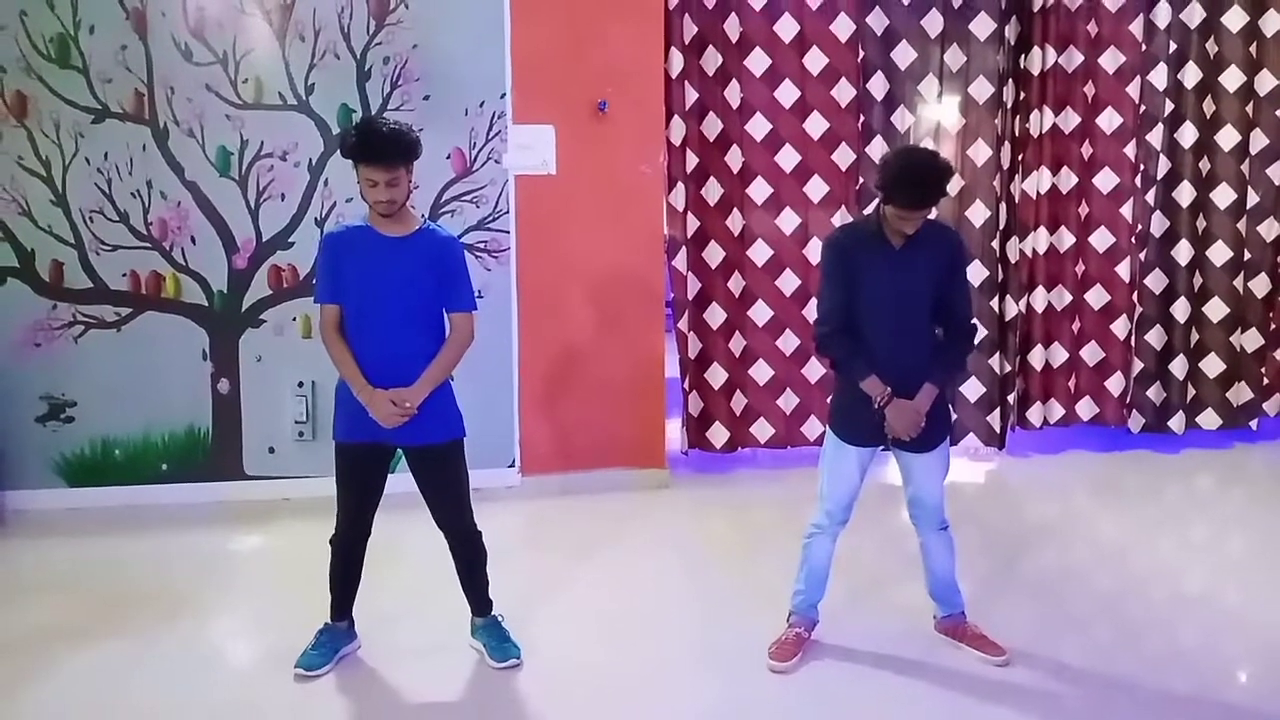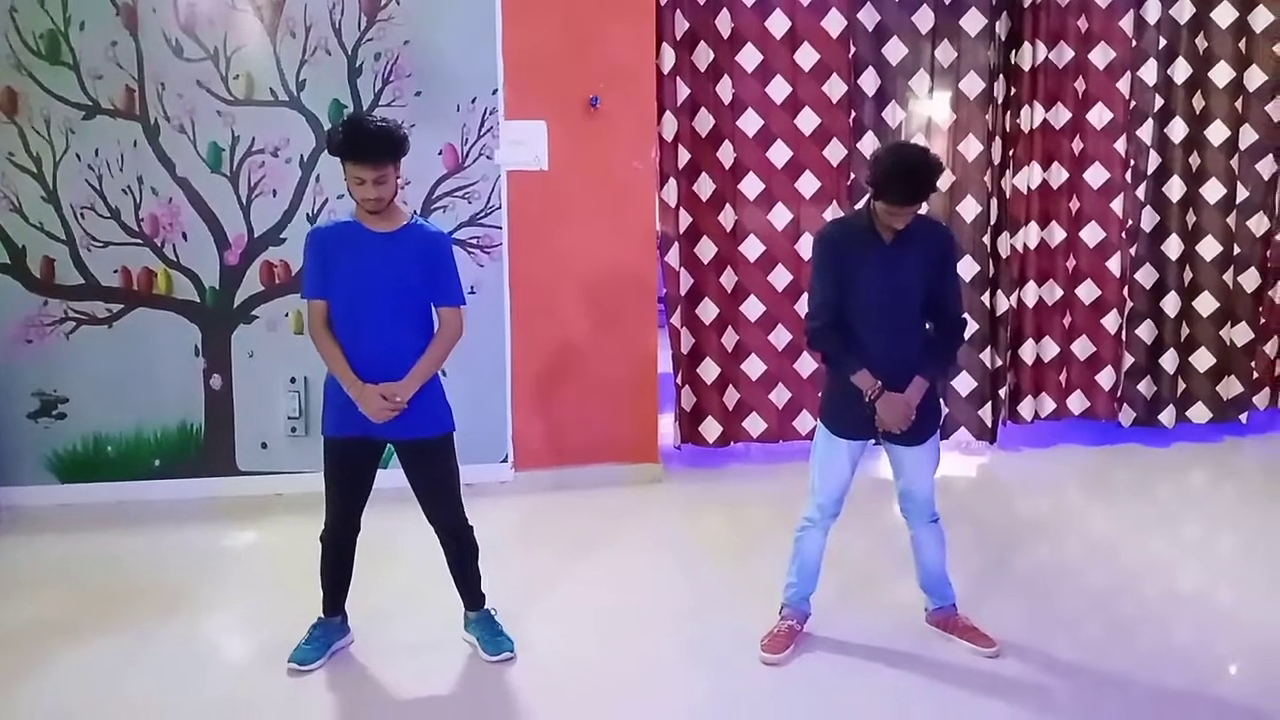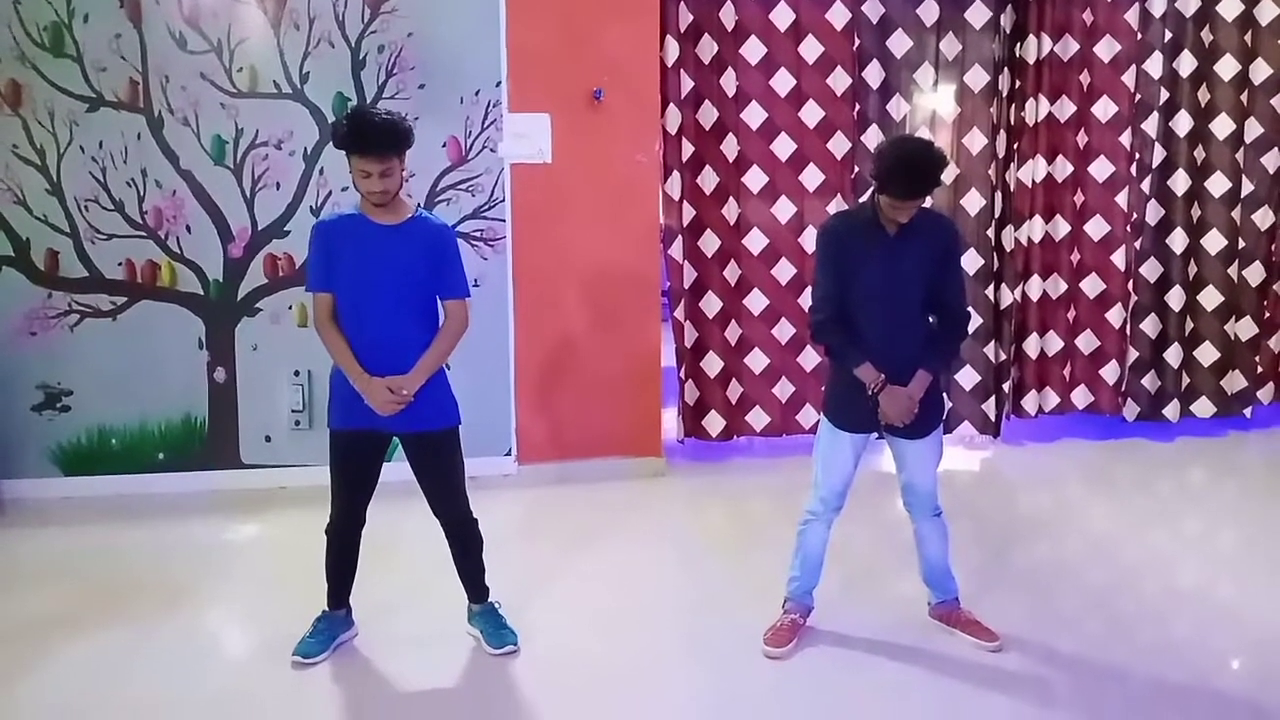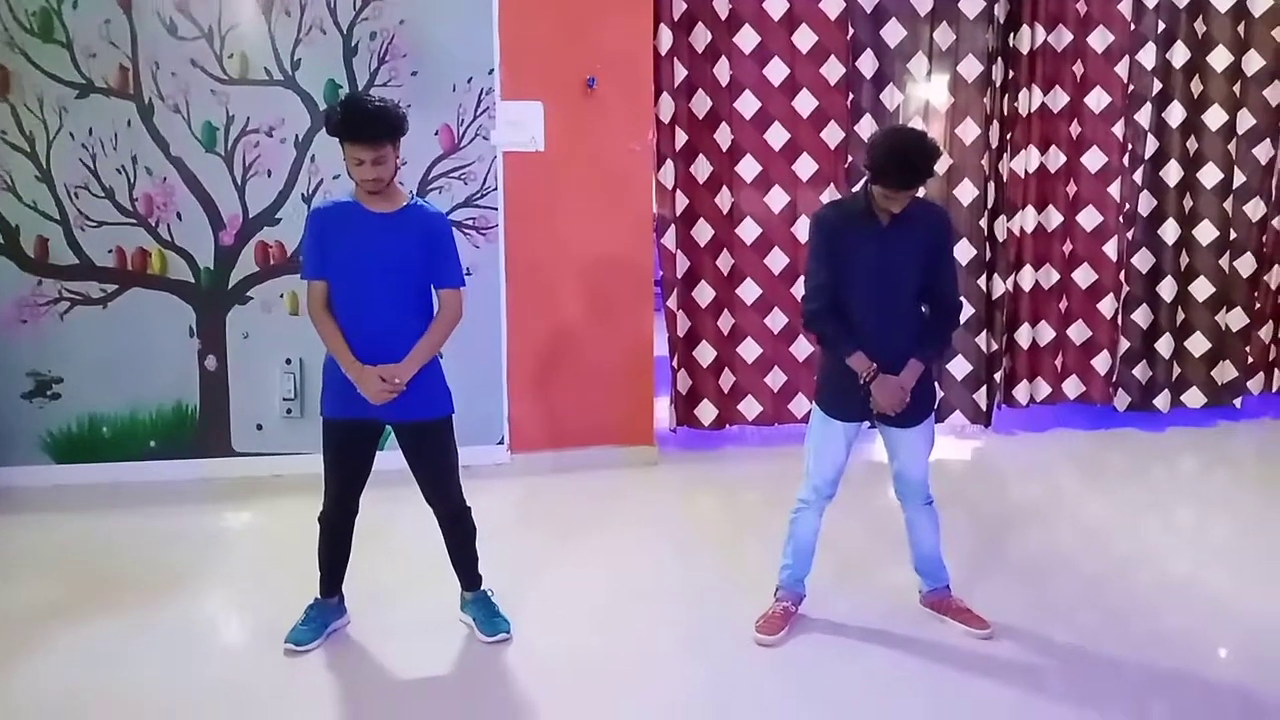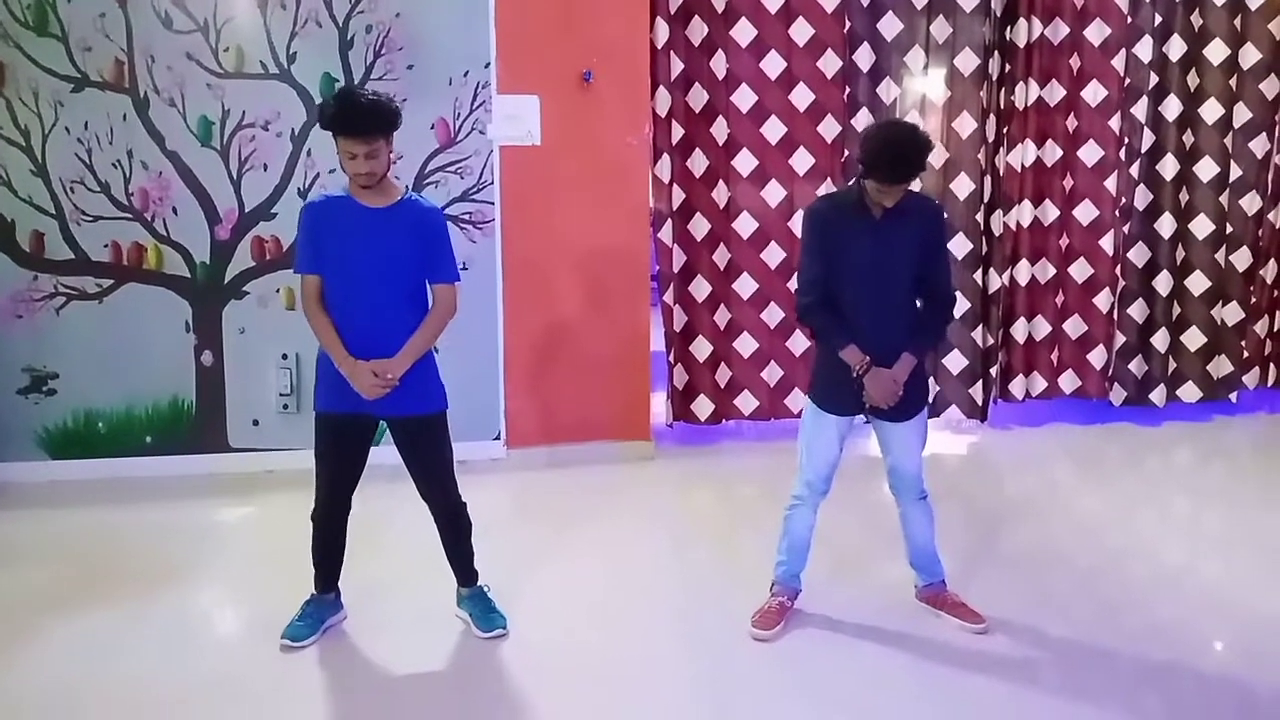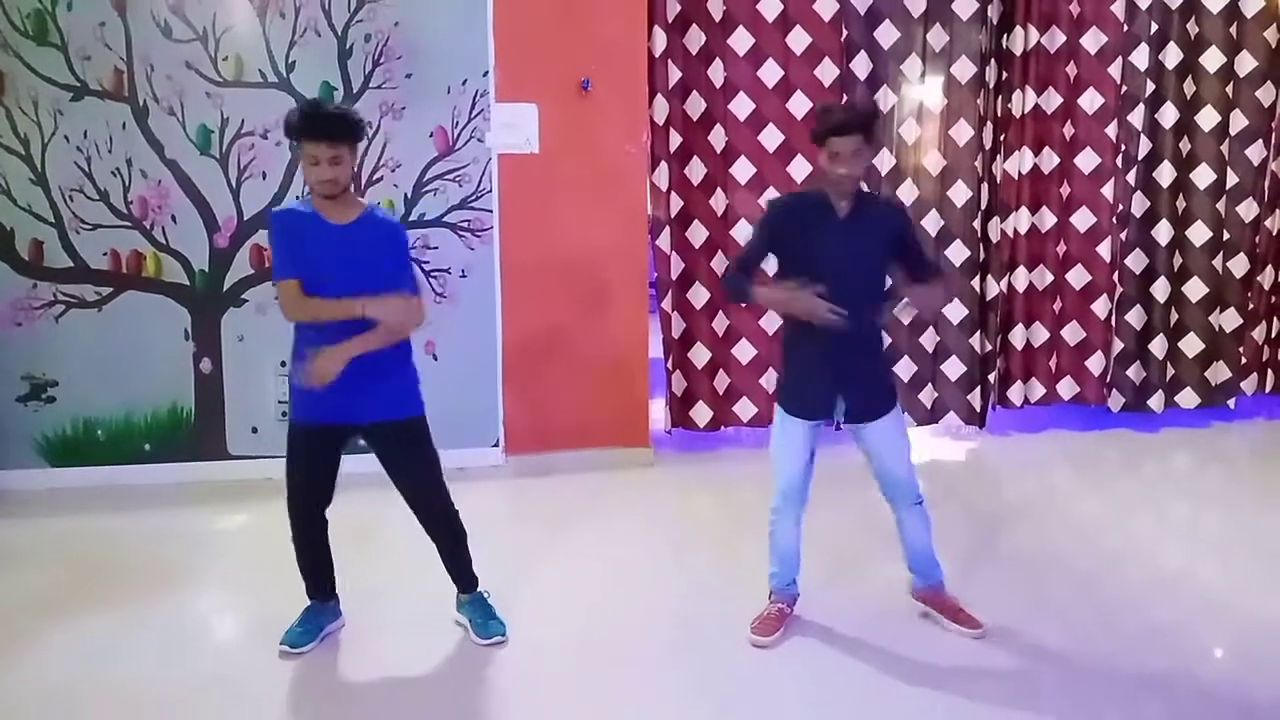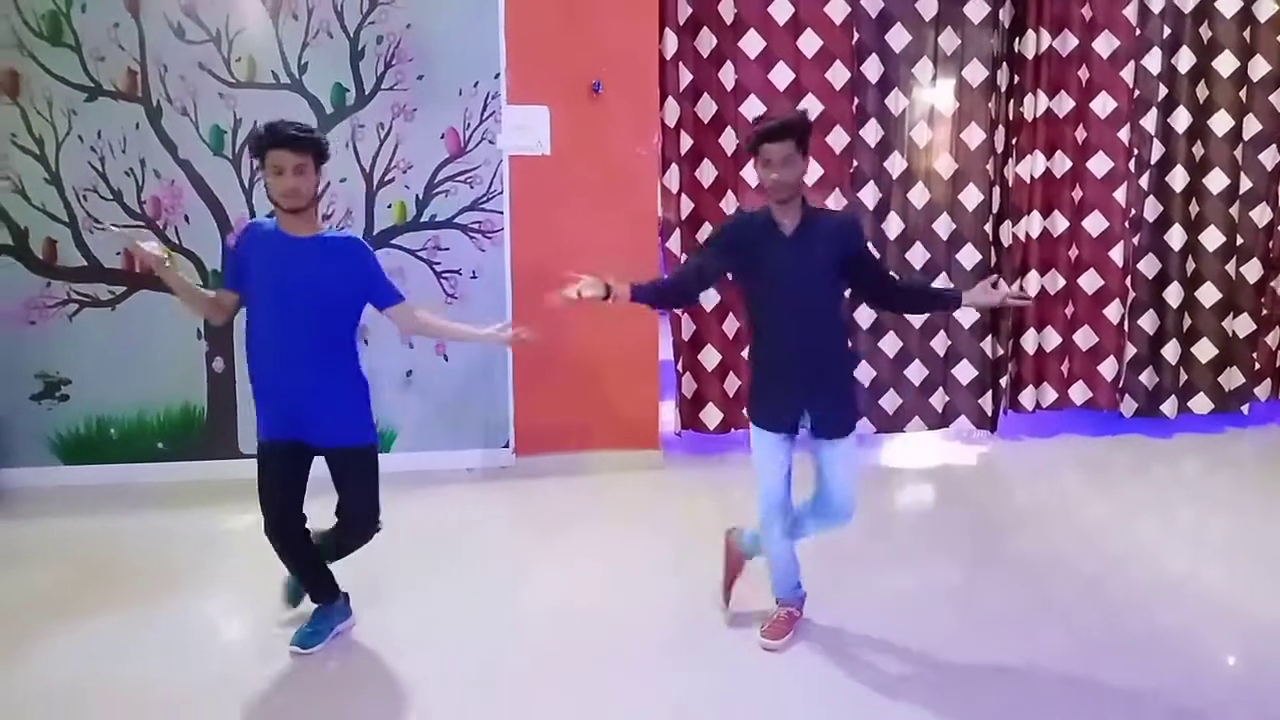
dt=0.3s
person 1, frame 1
left shoulder: (443, 247)
right shoulder: (338, 246)
left elbow: (463, 331)
right elbow: (330, 329)
left wrist: (414, 395)
right wrist: (370, 396)
left hip: (432, 415)
right hip: (359, 415)
left knee: (459, 526)
right knee: (350, 528)
left ankle: (485, 621)
right ankle: (339, 627)
person 1, frame 2
left shoulder: (431, 242)
right shoulder: (324, 242)
left elbow: (451, 326)
right elbow: (318, 324)
left wrist: (404, 389)
right wrist: (359, 391)
left hip: (422, 410)
right hip: (347, 410)
left knee: (450, 519)
right knee: (339, 524)
left ankle: (477, 614)
right ankle: (332, 621)
person 1, frame 3
left shoulder: (436, 235)
right shoulder: (329, 234)
left elbow: (457, 318)
right elbow: (323, 317)
left wrist: (410, 381)
right wrist: (365, 383)
left hip: (427, 403)
right hip: (353, 404)
left knee: (455, 512)
right knee: (345, 516)
left ankle: (481, 607)
right ankle: (337, 614)
person 1, frame 4
left shoulder: (431, 224)
right shoulder: (325, 222)
left elbow: (451, 308)
right elbow: (318, 306)
left wrist: (402, 371)
right wrist: (358, 373)
left hip: (421, 391)
right hip: (347, 392)
left knee: (448, 501)
right knee: (338, 504)
left ankle: (474, 596)
right ankle: (329, 602)
person 1, frame 5
left shoulder: (425, 218)
right shoulder: (318, 215)
left elbow: (445, 303)
right elbow: (311, 300)
left wrist: (395, 366)
right wrist: (350, 368)
left hip: (414, 387)
right hip: (340, 388)
left knee: (443, 496)
right knee: (330, 500)
left ankle: (470, 591)
right ankle: (325, 598)
person 1, frame 6
left shoulder: (386, 231)
right shoulder: (287, 224)
left elbow: (411, 316)
right elbow: (293, 305)
left wrist: (346, 350)
right wrist: (366, 307)
left hip: (390, 397)
right hip: (316, 401)
left knee: (430, 500)
right knee: (303, 507)
left ankle: (469, 594)
right ankle: (322, 604)
person 1, frame 7
left shoulder: (351, 251)
right shoulder: (253, 242)
left elbow: (407, 318)
right elbow: (217, 310)
left wrist: (485, 335)
right wrist: (164, 268)
left hip: (346, 416)
right hip: (280, 420)
left knee: (360, 523)
right knee: (280, 523)
left ankle: (314, 557)
right ankle: (330, 602)
person 2, frame 1
left shoulder: (946, 247)
right shoulder: (844, 245)
left elbow: (959, 335)
right elbow: (831, 337)
left wrist: (921, 401)
right wrist: (885, 399)
left hip: (924, 408)
right hip: (857, 407)
left knee: (931, 519)
right knee: (828, 519)
left ankle: (952, 617)
right ankle: (801, 620)
person 2, frame 2
left shoulder: (937, 241)
right shoulder: (835, 240)
left elbow: (949, 329)
right elbow: (822, 331)
left wrist: (912, 394)
right wrist: (875, 393)
left hip: (914, 401)
right hip: (848, 401)
left knee: (922, 512)
right knee: (819, 513)
left ankle: (942, 609)
right ankle: (793, 613)
person 2, frame 3
left shoulder: (941, 234)
right shoulder: (838, 232)
left elbow: (953, 322)
right elbow: (825, 324)
left wrist: (915, 388)
right wrist: (879, 386)
left hip: (918, 395)
right hip: (851, 394)
left knee: (925, 505)
right knee: (822, 505)
left ankle: (945, 603)
right ankle: (796, 607)
person 2, frame 4
left shoulder: (934, 224)
right shoulder: (831, 222)
left elbow: (946, 312)
right elbow: (818, 313)
left wrist: (907, 377)
right wrist: (871, 376)
left hip: (909, 383)
right hip: (844, 383)
left knee: (916, 493)
right knee: (815, 494)
left ankle: (937, 591)
right ankle: (788, 595)
person 2, frame 5
left shoulder: (927, 218)
right shoulder: (824, 215)
left elbow: (939, 306)
right elbow: (811, 307)
left wrist: (899, 369)
right wrist: (863, 368)
left hip: (902, 376)
right hip: (836, 376)
left knee: (910, 488)
right knee: (809, 489)
left ankle: (932, 585)
right ankle: (784, 590)
person 2, frame 6
left shoulder: (888, 216)
right shoulder: (788, 214)
left elbow: (925, 275)
right elbow: (737, 278)
left wrist: (929, 293)
right wrist: (783, 296)
left hip: (868, 378)
right hip: (803, 380)
left knee: (903, 489)
right knee: (788, 495)
left ankle: (930, 589)
right ankle: (782, 597)
person 2, frame 7
left shoulder: (841, 230)
right shoulder: (740, 233)
left elbow: (886, 293)
right elbow: (682, 286)
left wrist: (964, 297)
right wrist: (612, 290)
left hip: (832, 391)
right hip: (772, 394)
left knee: (836, 507)
right knee: (774, 508)
left ankle: (744, 543)
right ankle: (788, 601)
